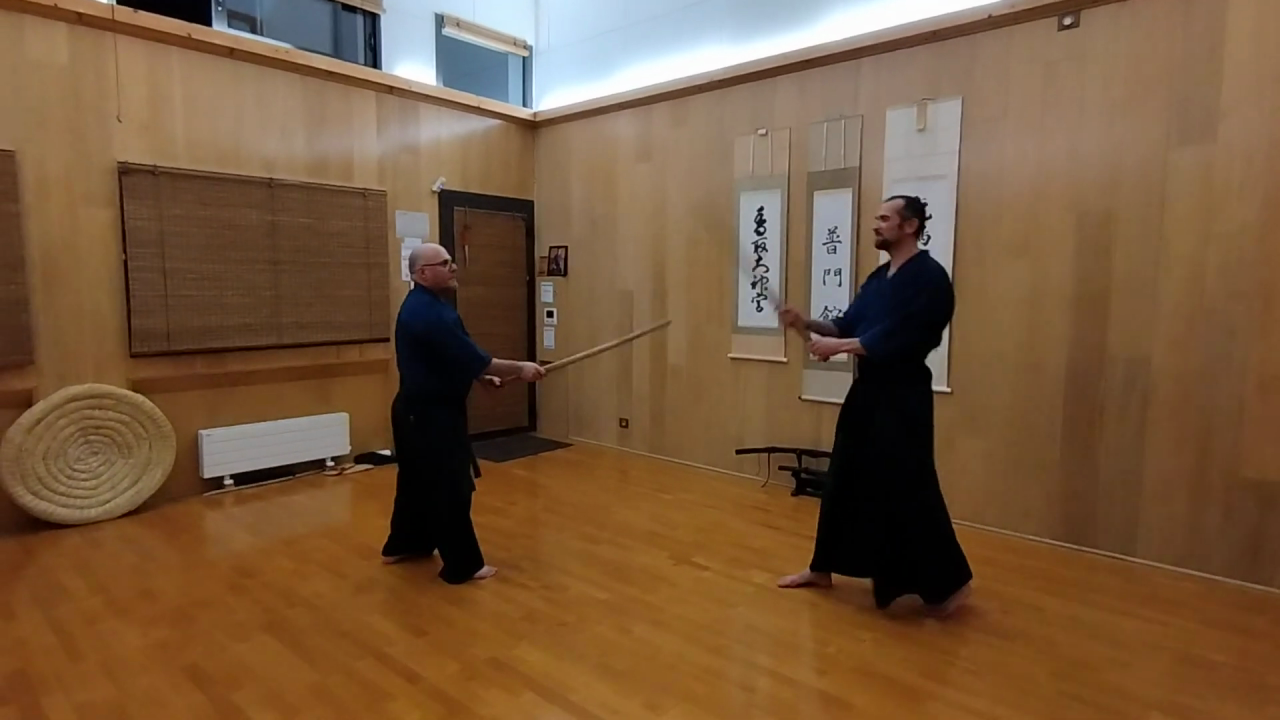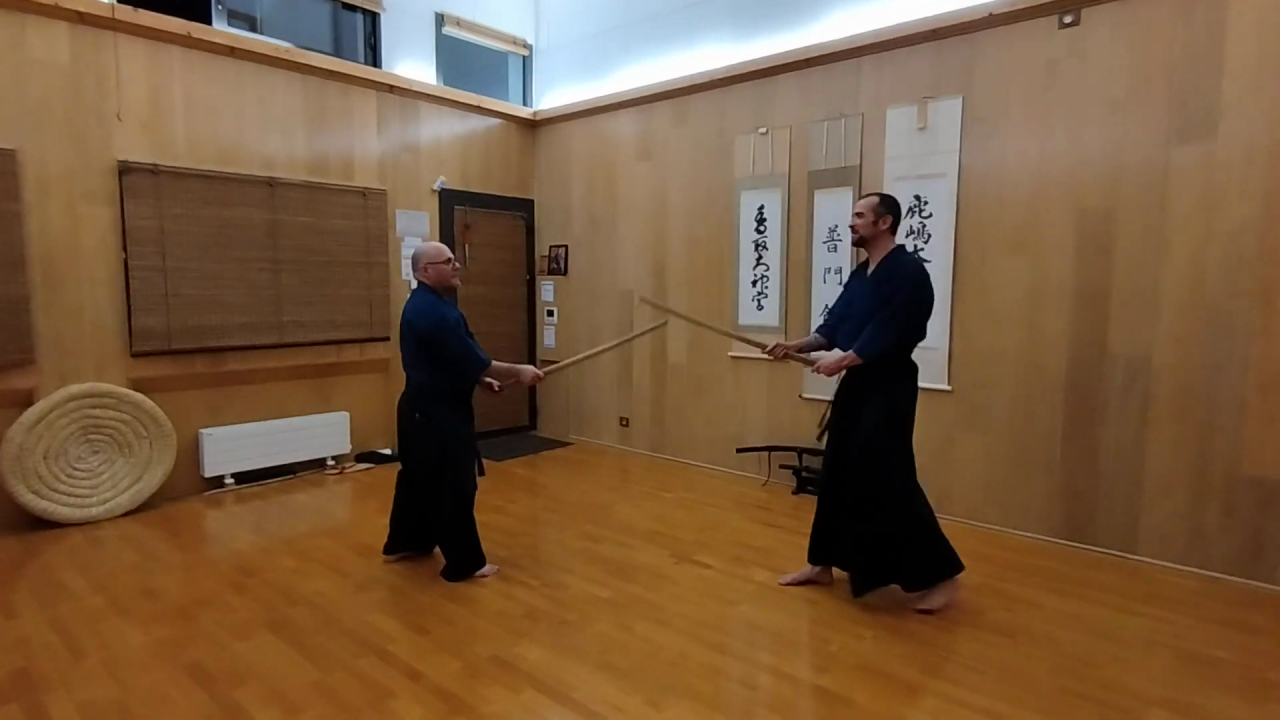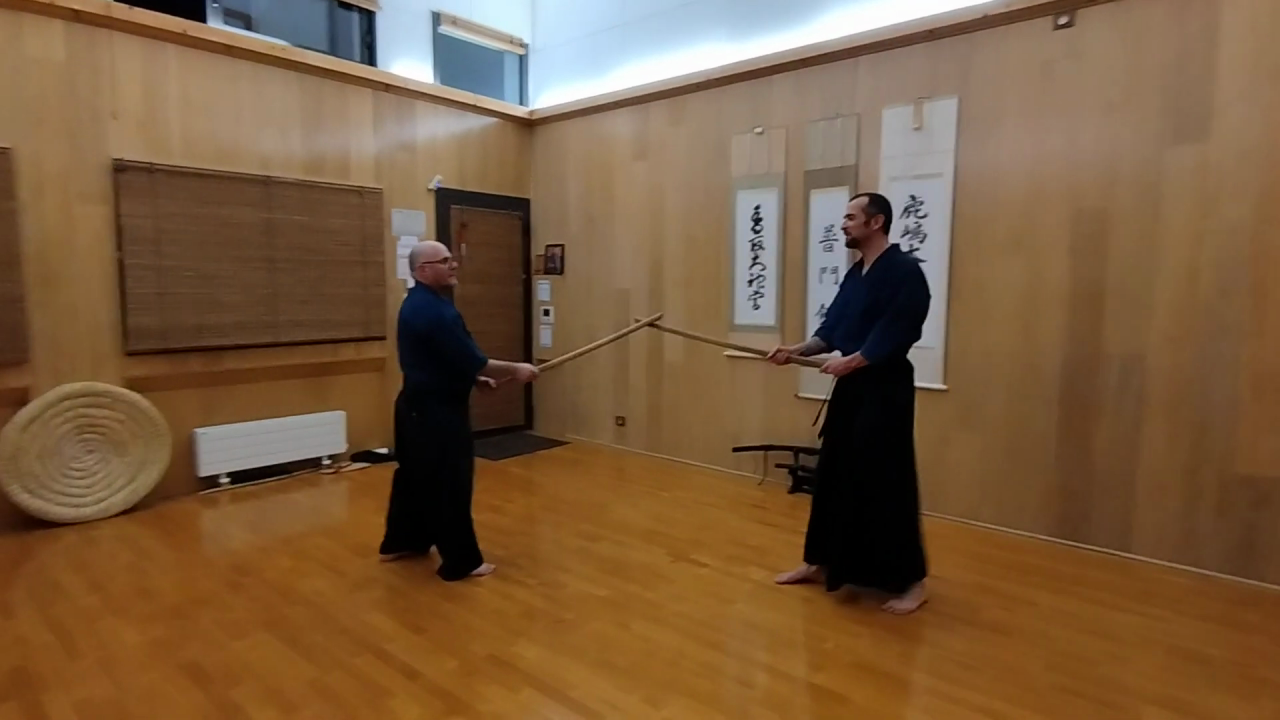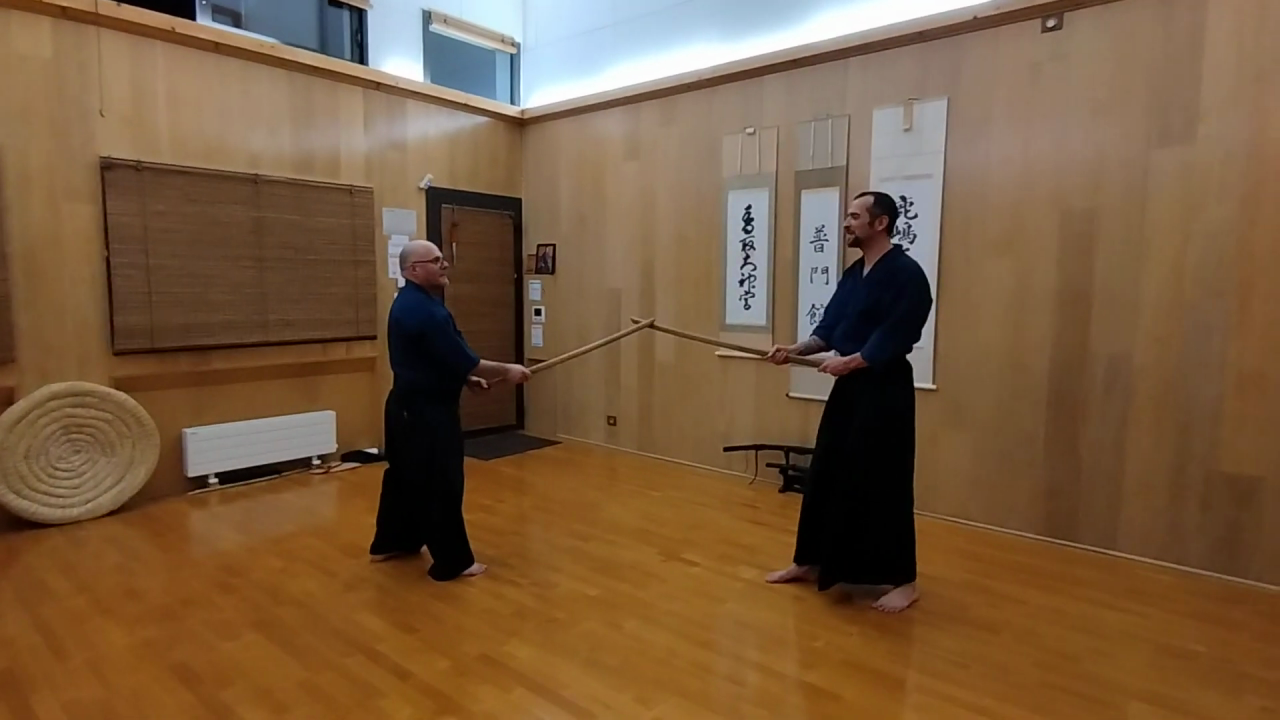
dt=0.2s
person 1, frame 1
left shoulder: (929, 277)
right shoulder: (879, 277)
left elbow: (899, 336)
right elbow: (852, 325)
left wrist: (838, 345)
right wrist: (809, 325)
left hip: (902, 394)
right hip: (868, 389)
left knee: (908, 487)
right knee: (844, 479)
left ankle: (950, 583)
right ankle: (823, 567)
person 1, frame 2
left shoulder: (908, 271)
right shoulder: (860, 274)
left elbow: (890, 334)
right elbow: (834, 327)
left wrist: (842, 360)
right wrist: (796, 345)
left hip: (889, 387)
right hip: (856, 385)
left knee: (889, 480)
right knee: (838, 474)
left ankle: (936, 576)
right ankle: (823, 563)
person 1, frame 3
left shoulder: (903, 271)
right shoulder: (855, 274)
left elbow: (895, 335)
right elbow: (832, 329)
left wrist: (851, 360)
right wrist: (796, 350)
left hip: (886, 388)
right hip: (852, 386)
left knee: (886, 481)
right knee: (834, 474)
left ankle: (911, 580)
right ankle: (820, 561)
person 1, frame 4
left shoulder: (905, 274)
right shoulder: (854, 273)
left elbow: (897, 338)
right elbow: (830, 328)
left wrist: (851, 361)
right wrist: (795, 350)
left hip: (885, 389)
right hip: (849, 387)
left knee: (883, 483)
right knee: (826, 473)
left ankle: (902, 580)
right ankle: (810, 561)
person 2, frame 1
left shoulder: (421, 305)
right shoulder: (428, 312)
left elbow: (447, 360)
right elbow: (467, 357)
left wrist: (481, 377)
right wrist: (518, 368)
left hip: (418, 409)
right hip: (430, 414)
left knee: (417, 481)
right knee: (449, 488)
left ankle: (404, 544)
right ankle: (462, 565)
person 2, frame 2
left shoulder: (423, 304)
right shoulder: (433, 311)
right elbow: (469, 359)
left wrist: (480, 379)
right wrist: (517, 372)
left hip: (423, 408)
right hip: (437, 412)
left knee: (419, 478)
right knee: (453, 486)
left ankle: (404, 543)
right ankle: (464, 562)
person 2, frame 3
left shoulder: (419, 303)
right shoulder: (432, 310)
right elbow: (467, 358)
left wrist: (475, 378)
right wrist: (514, 370)
left hip: (420, 406)
right hip: (435, 411)
left knee: (416, 476)
right knee: (450, 484)
left ankle: (400, 542)
right ankle: (461, 561)
person 2, frame 4
left shoulder: (410, 303)
right shoulder: (423, 309)
right elbow: (459, 358)
left wrist: (466, 378)
right wrist: (506, 371)
left hip: (410, 406)
right hip: (426, 411)
left knee: (405, 476)
right knee: (441, 485)
left ankle: (391, 543)
right ankle: (452, 562)
